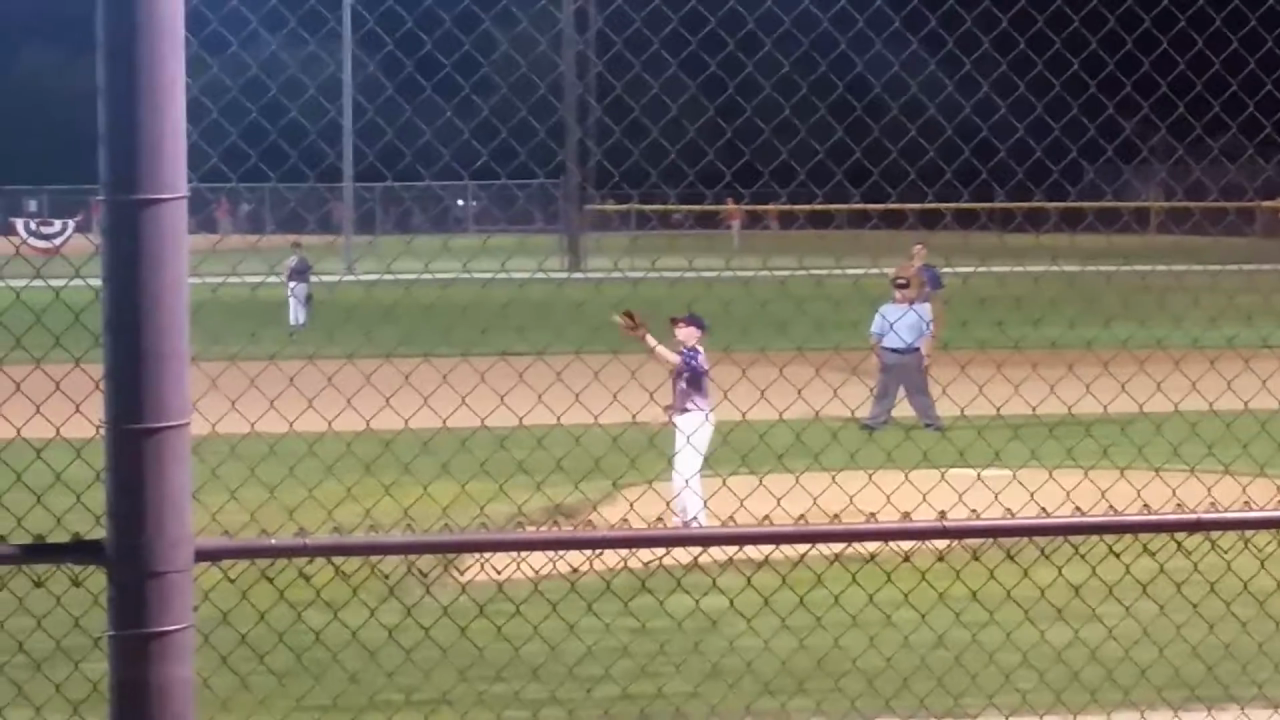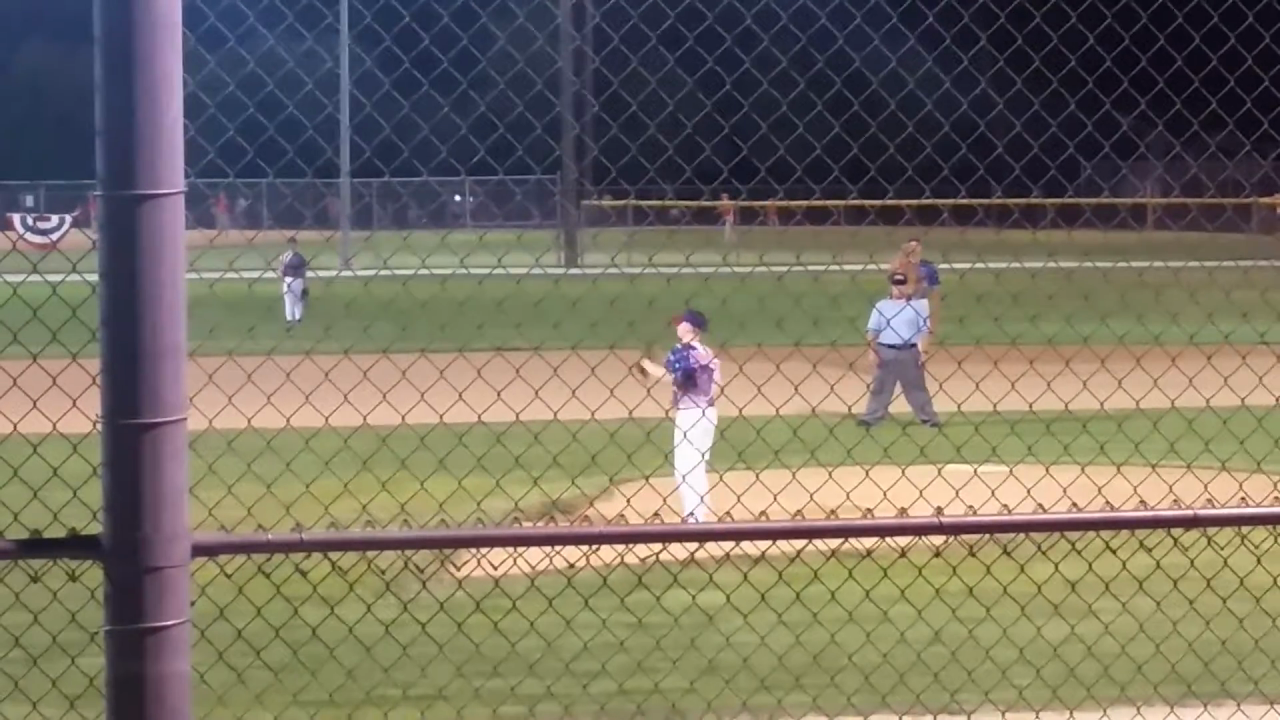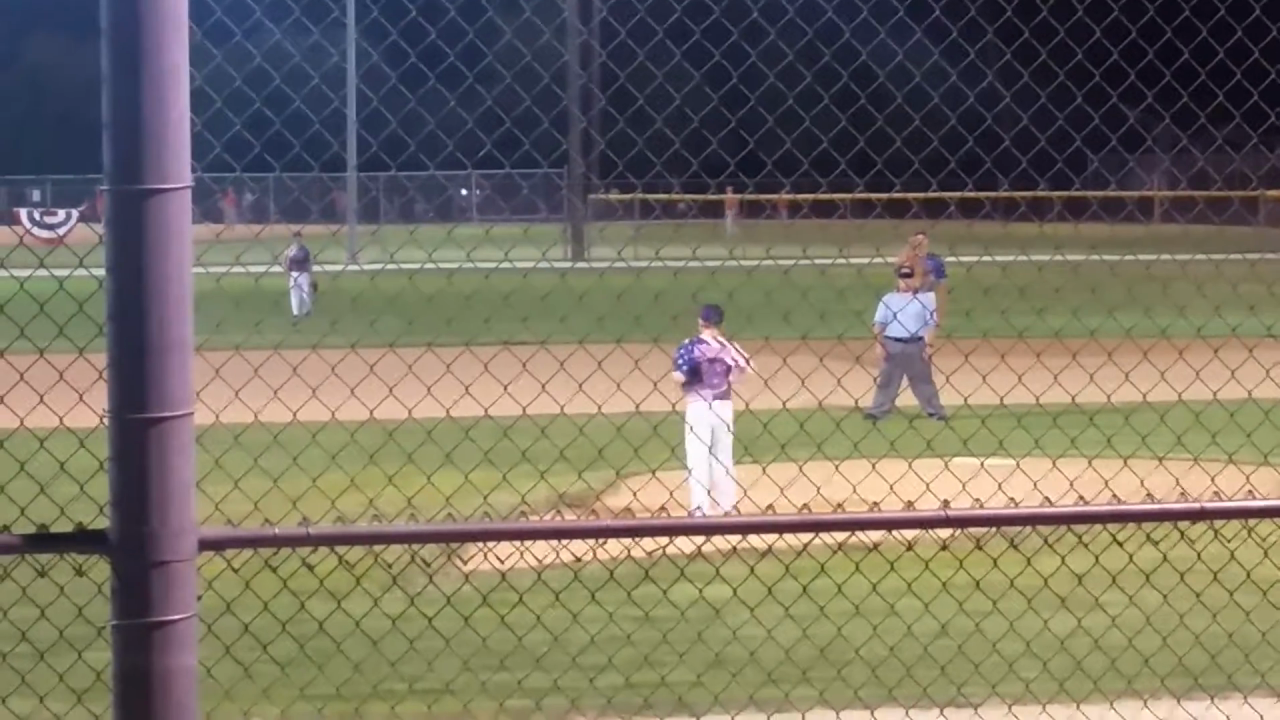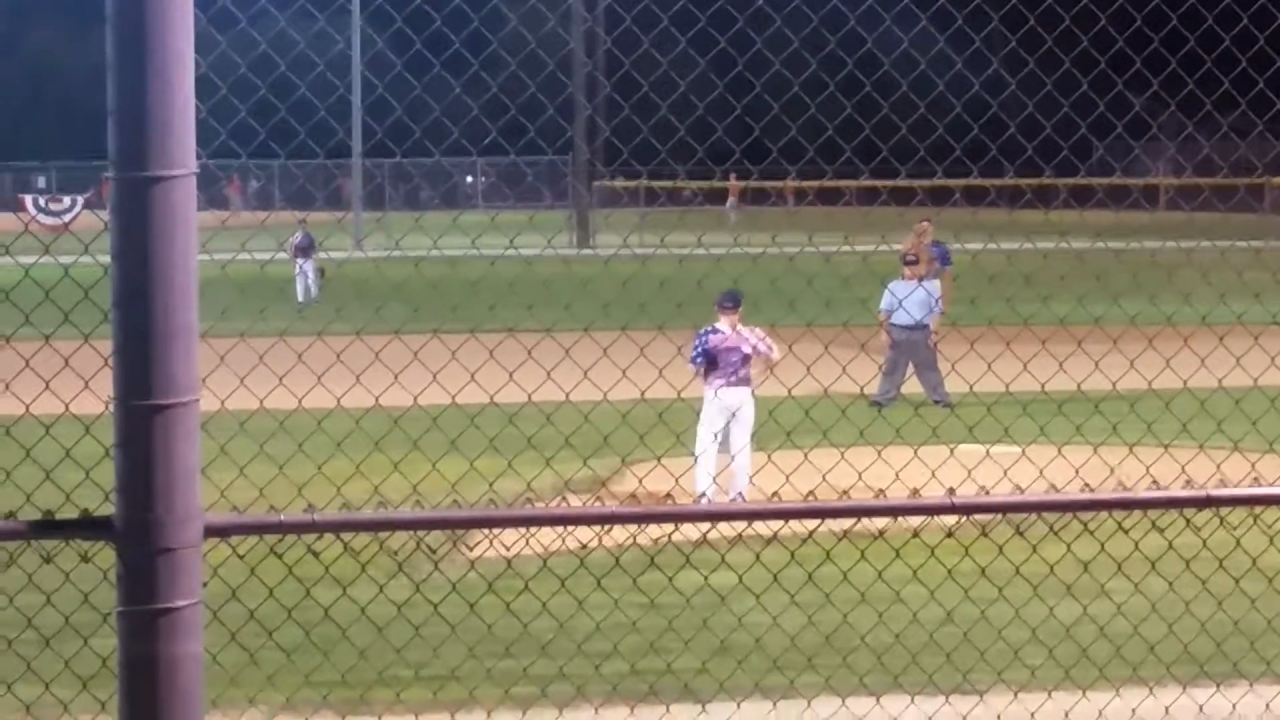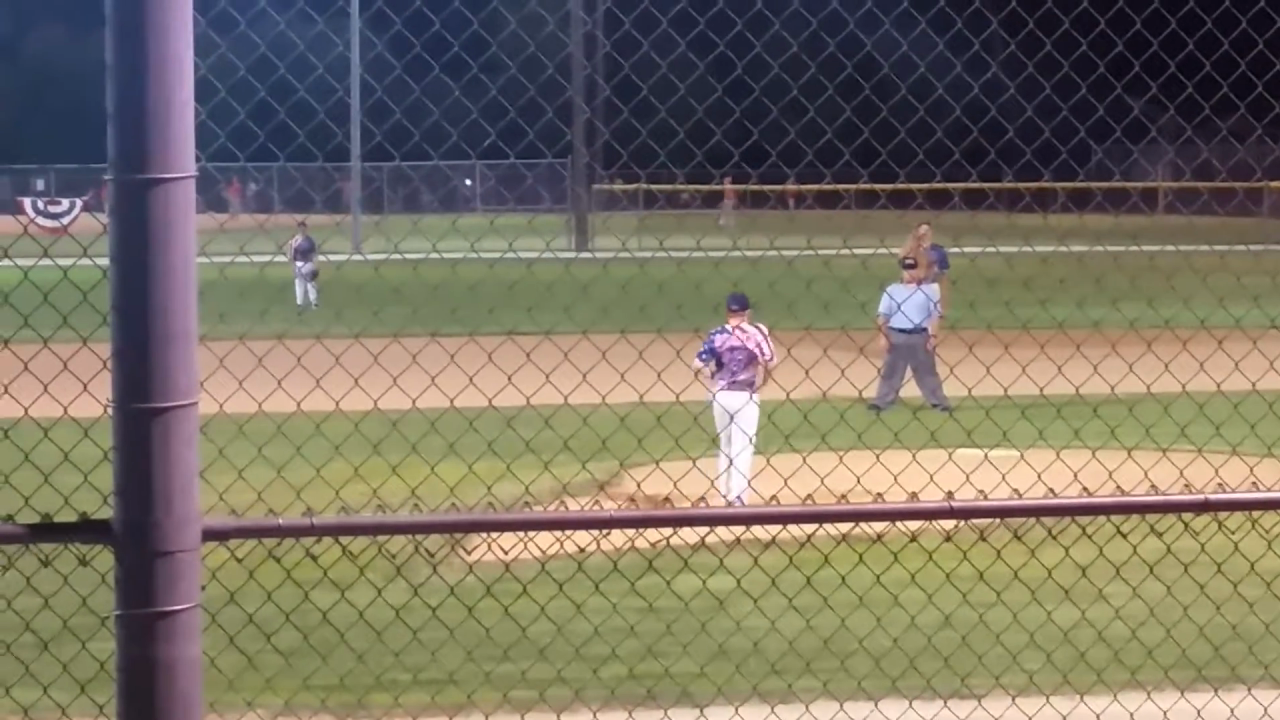
dt=0.2s
person 1, frame 1
left shoulder: (692, 353)
right shoulder: (690, 355)
left elbow: (673, 359)
left wrist: (647, 337)
right wrist: (670, 408)
left hip: (694, 418)
right hip: (688, 418)
left knee: (687, 472)
right knee: (682, 472)
left ankle: (696, 521)
right ankle: (685, 518)
person 1, frame 2
left shoulder: (681, 350)
right shoulder: (708, 353)
left elbow: (667, 375)
right elbow: (715, 385)
left wrist: (646, 365)
left hip: (691, 414)
right hip: (705, 413)
left knee: (685, 468)
right knee: (696, 466)
left ankle: (694, 517)
right ankle: (700, 513)
person 1, frame 3
left shoulder: (689, 346)
right shoulder: (729, 347)
left elbow: (679, 377)
right elbow: (749, 369)
left wrist: (675, 374)
left hip: (699, 407)
right hip: (724, 406)
left knee: (697, 460)
right knee: (723, 459)
left ankle: (699, 509)
right ankle: (728, 506)
person 1, frame 4
left shoulder: (706, 334)
right shoulder: (750, 334)
left elbow: (696, 367)
right elbow: (774, 356)
left hip: (716, 395)
right hip: (742, 394)
left knee: (706, 446)
right knee: (741, 447)
left ankle: (704, 494)
right ankle: (739, 494)
person 1, frame 5
left shoulder: (716, 335)
right shoulder: (757, 331)
left elbow: (698, 364)
right elbow: (770, 363)
right wrist: (761, 382)
left hip: (720, 397)
right hip: (746, 397)
left knee: (725, 447)
right knee: (742, 449)
left ankle: (728, 493)
right ankle: (737, 497)
